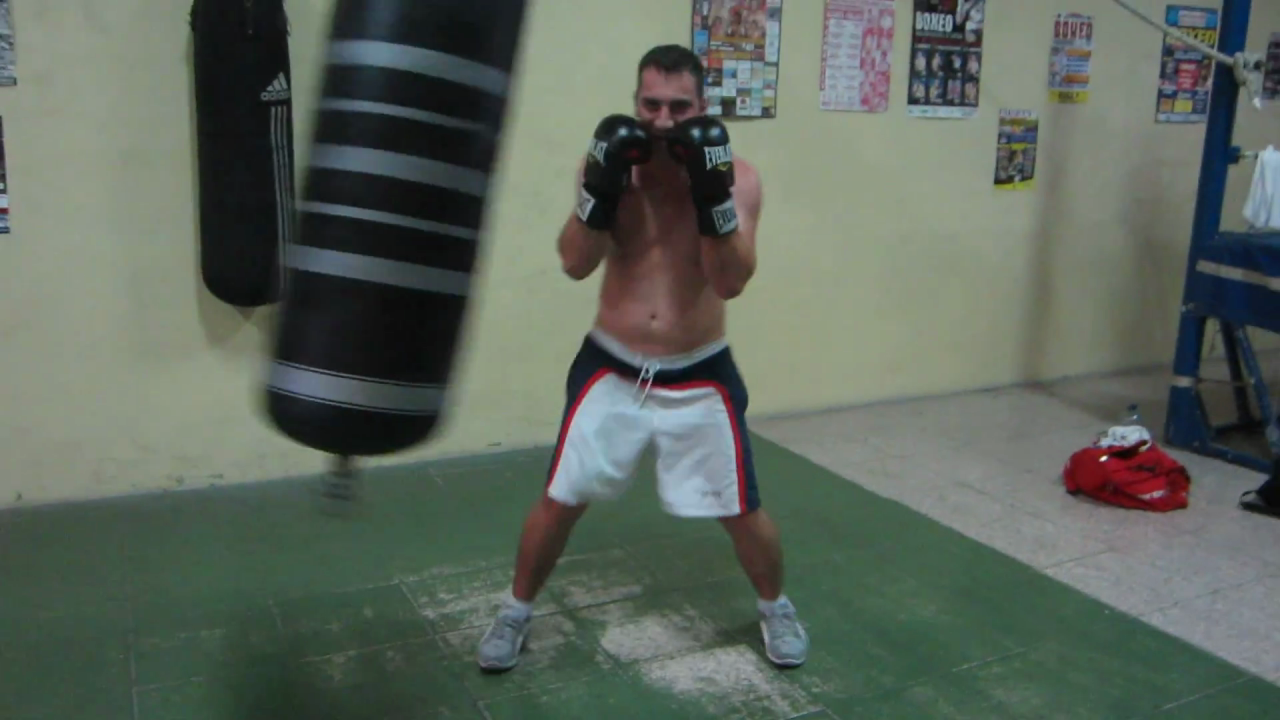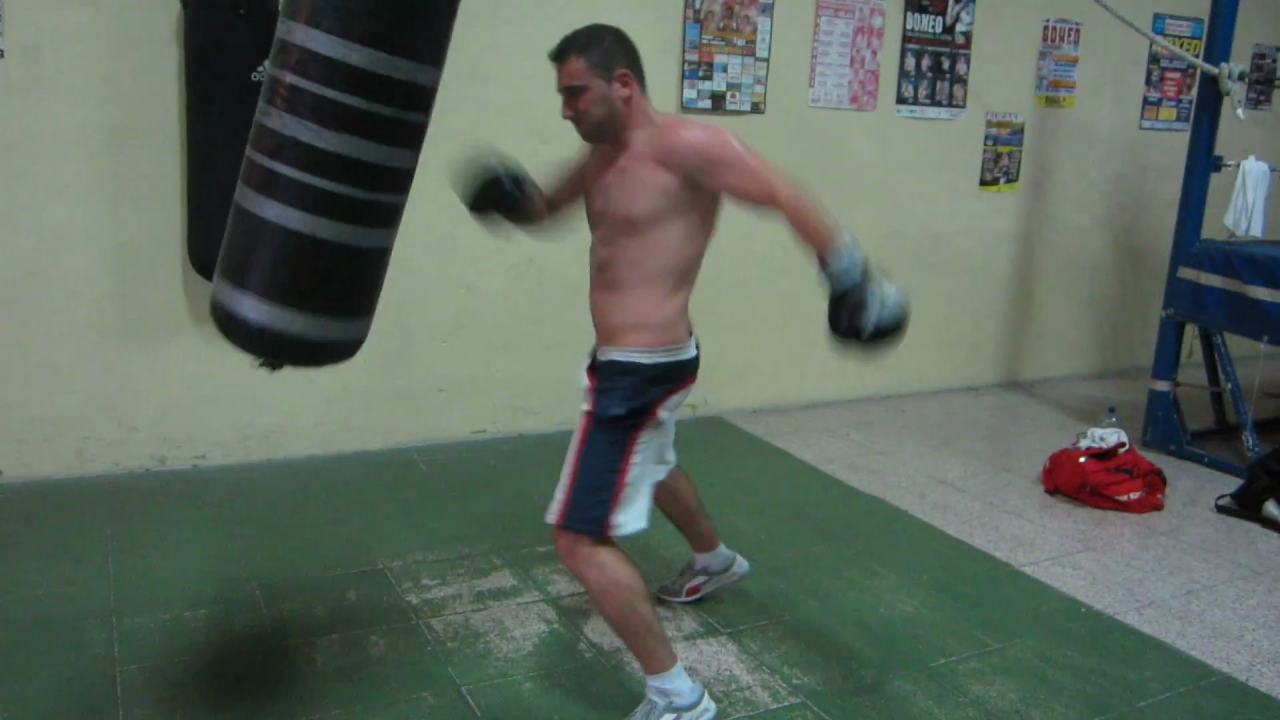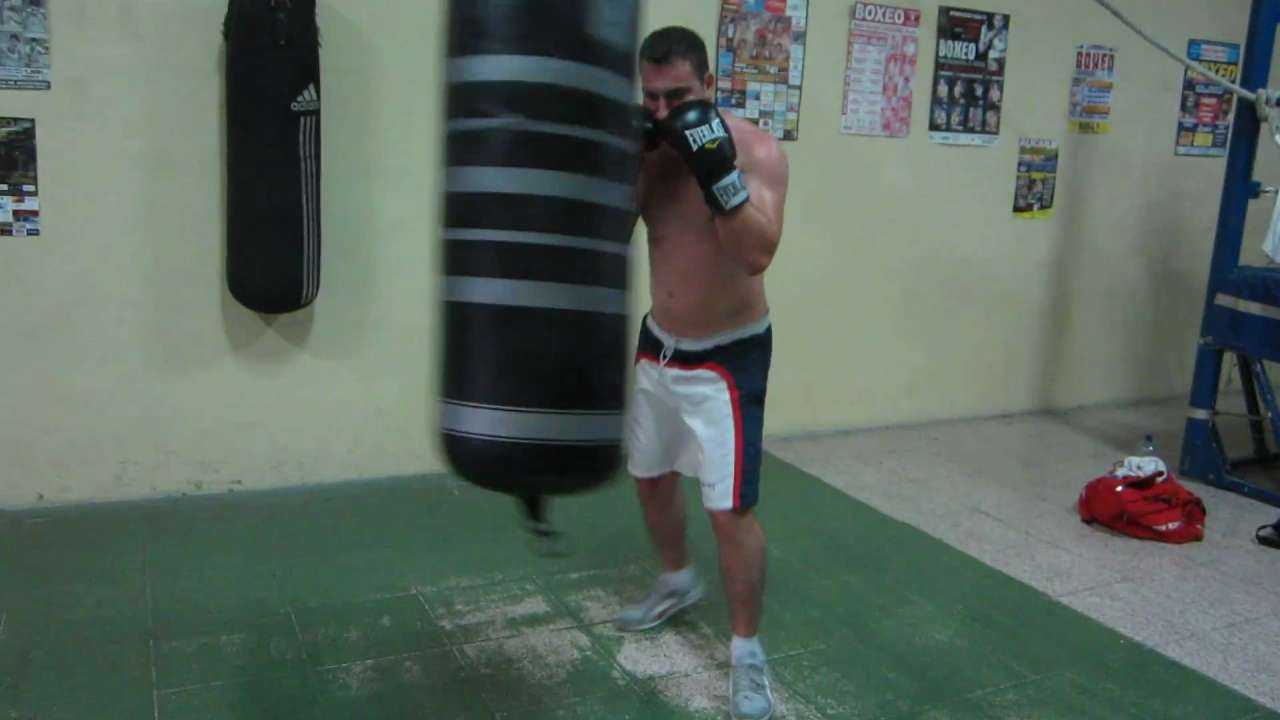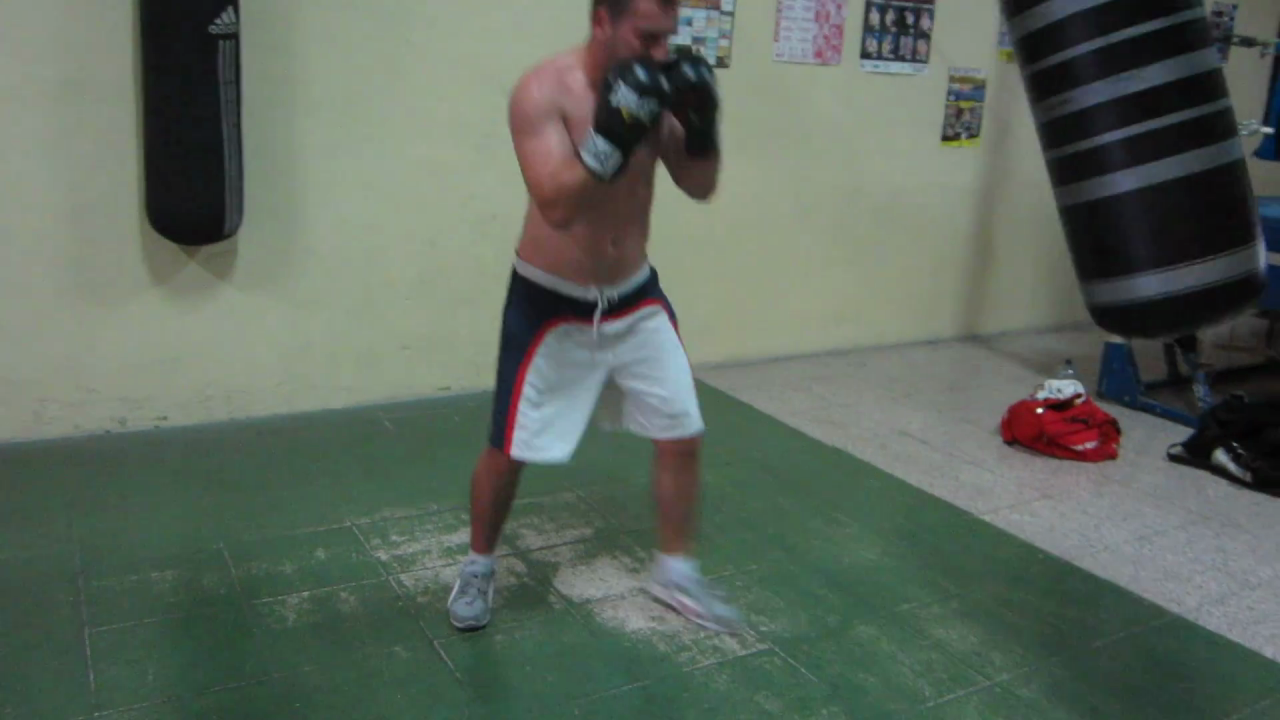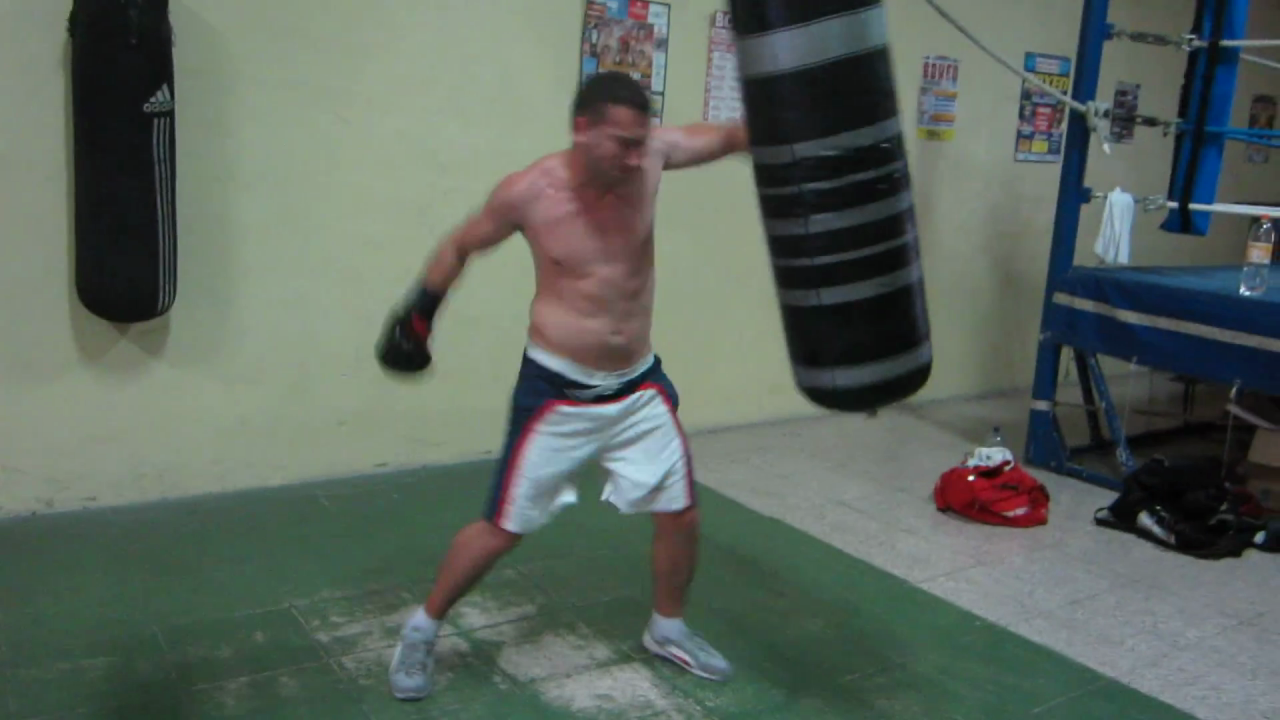
dt=1s
person 1, frame 1
left shoulder: (737, 177)
right shoulder: (609, 160)
left elbow: (731, 282)
right elbow: (576, 264)
left wrist: (714, 193)
right wrist: (600, 185)
left hip: (698, 373)
right hip: (611, 367)
left knee: (744, 513)
right knee: (557, 504)
left ankle: (774, 607)
right ankle: (517, 610)
person 1, frame 2
left shoulder: (683, 145)
right shoulder: (605, 147)
left elbow: (783, 194)
right elbow: (543, 211)
left wrist: (851, 278)
right wrist: (509, 189)
left hip: (639, 371)
right hip: (637, 362)
left knee: (577, 540)
right knee: (648, 470)
right ankle: (717, 560)
person 1, frame 3
left shoulder: (756, 147)
right shoulder: (648, 145)
left elbow: (757, 254)
left wrist: (719, 170)
left hip: (729, 354)
right hip: (661, 344)
left knee: (730, 512)
right knee: (651, 479)
left ankle: (747, 651)
right ankle: (676, 582)
person 1, frame 4
left shoulder: (654, 89)
right shoulder: (543, 90)
left elbow: (700, 188)
right elbow: (555, 210)
left wrist: (701, 115)
right wrist: (612, 129)
left hip: (633, 297)
right hip: (549, 299)
left knee: (682, 439)
right knee: (510, 455)
left ankle: (674, 571)
right ankle: (479, 566)
person 1, frame 5
left shoulder: (647, 156)
right shoulder: (527, 191)
left elbow: (720, 137)
right elbow: (458, 247)
right wrist: (418, 311)
left hip: (637, 386)
right hip: (557, 386)
left knee: (680, 516)
right knee: (503, 527)
left ankle: (667, 628)
right ankle: (422, 628)
